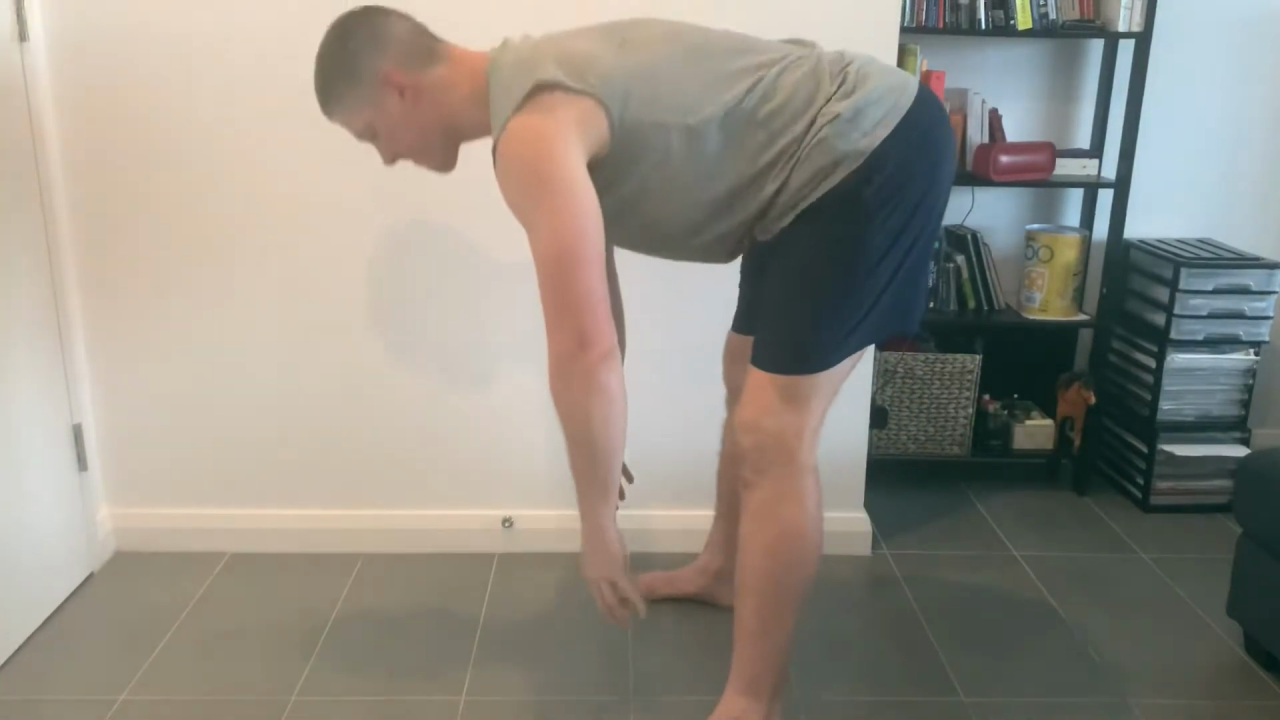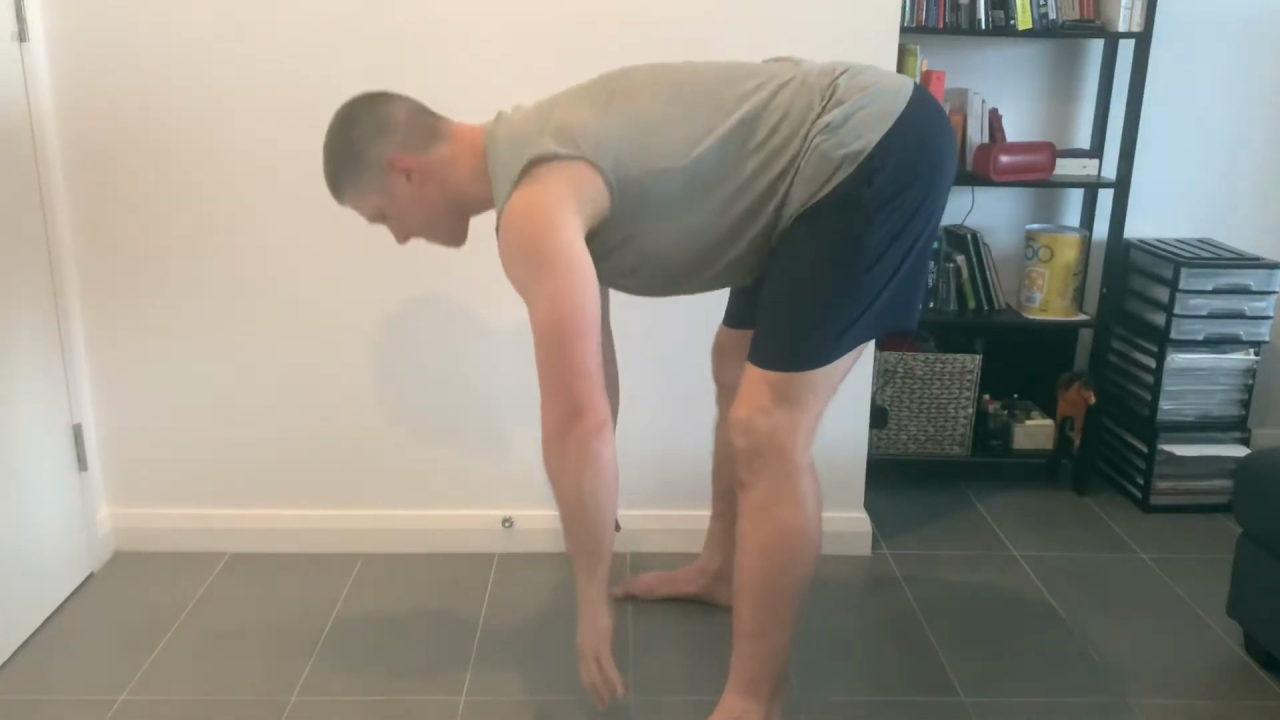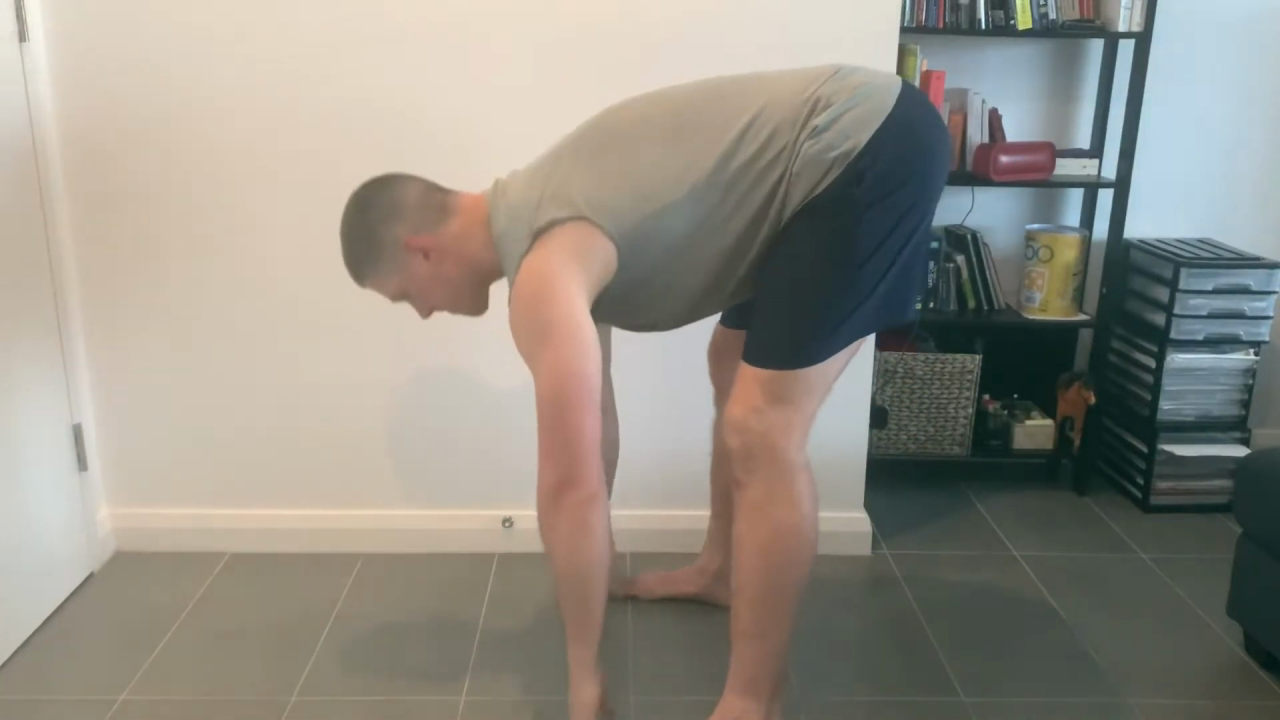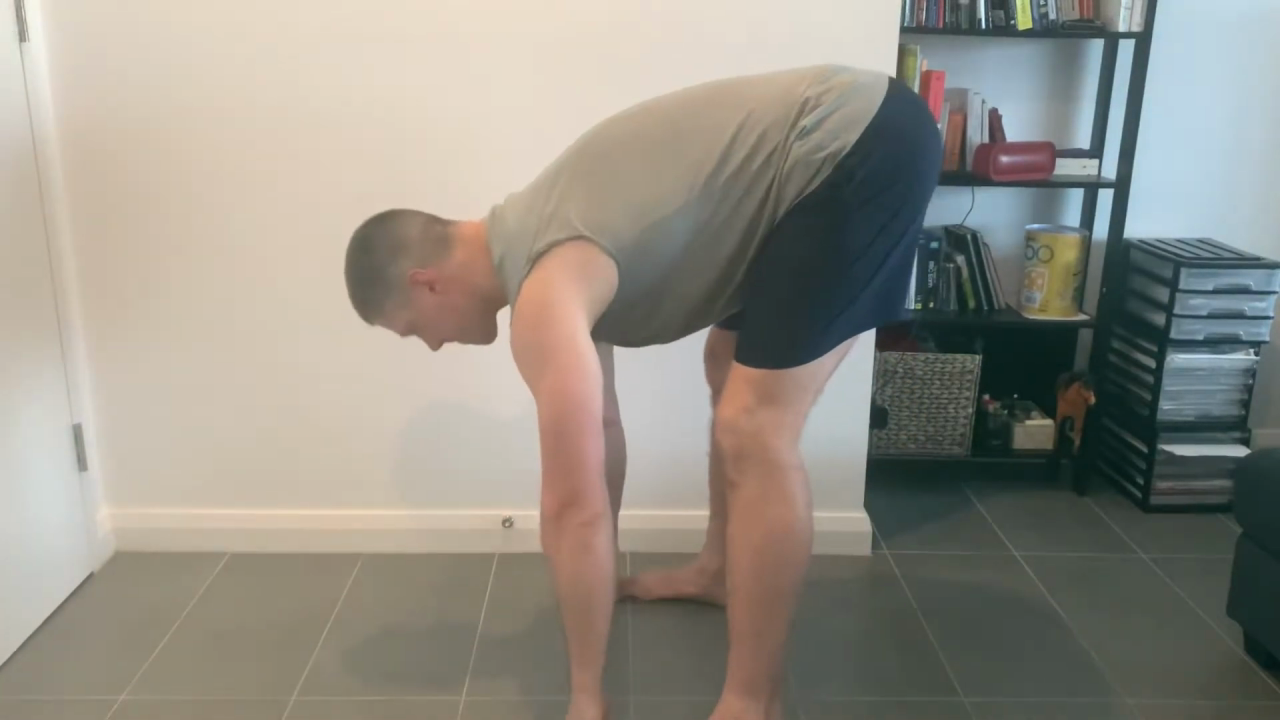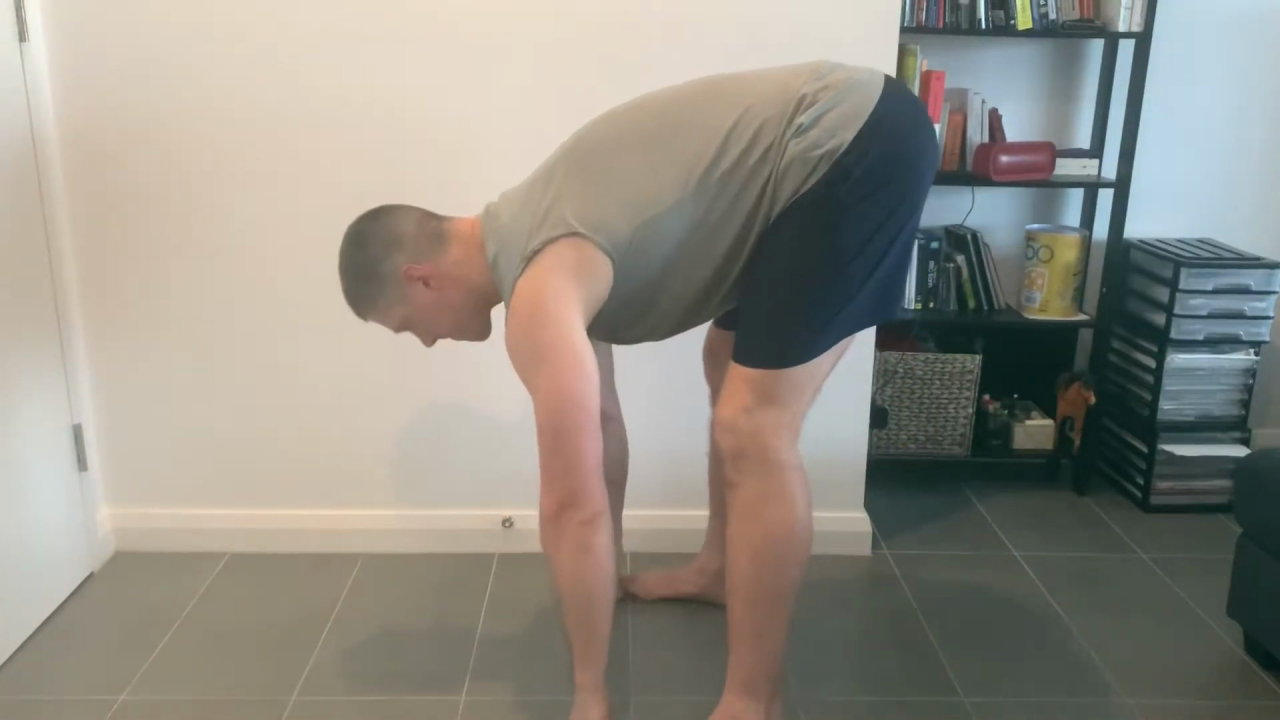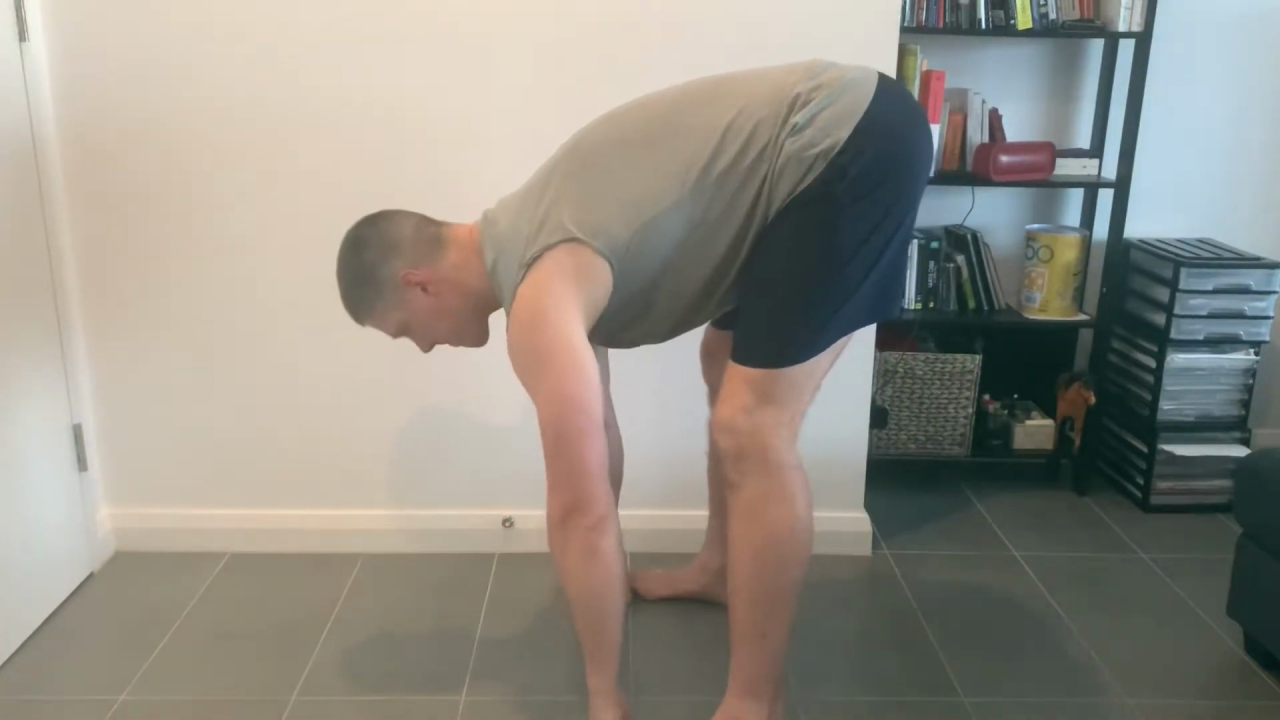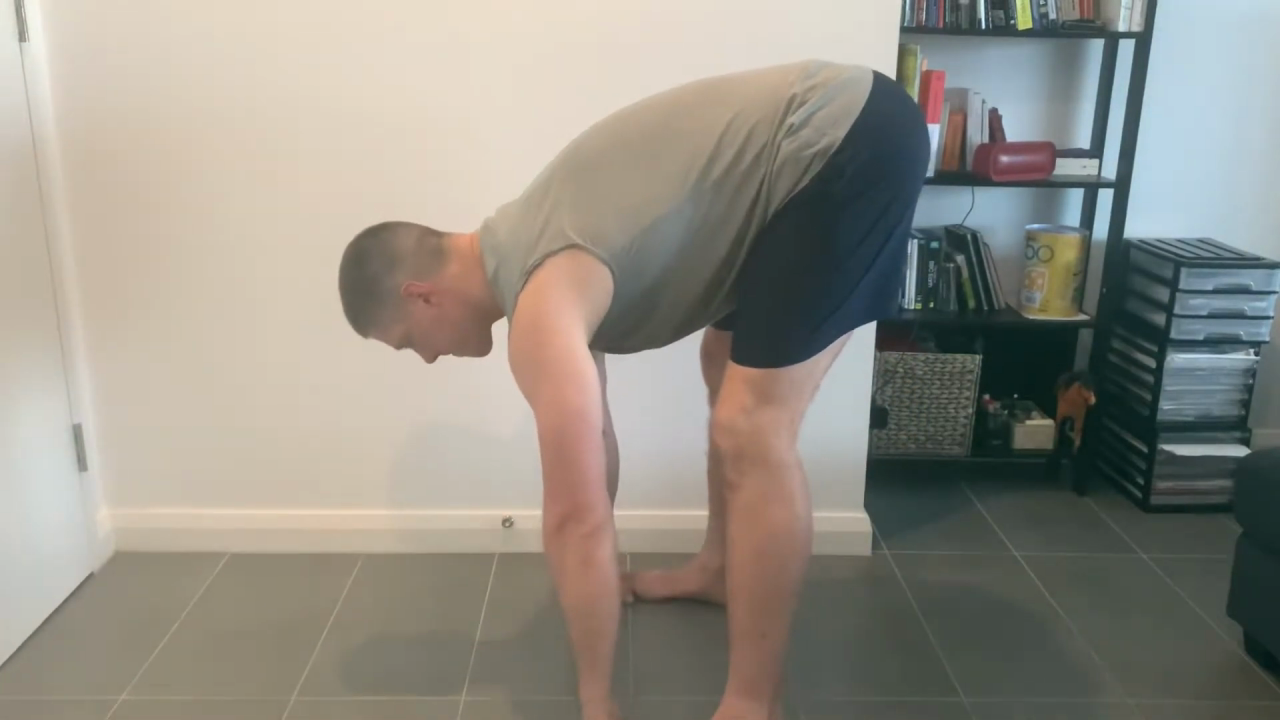
dt=0.2s
person 1, frame 1
left shoulder: (532, 135)
right shoulder: (528, 89)
left elbow: (585, 352)
right elbow: (597, 299)
left wrist: (597, 521)
right wrist: (599, 443)
left hip: (876, 153)
right hip: (852, 142)
left knee: (772, 434)
right knee: (747, 375)
right ankle: (724, 568)
person 1, frame 2
left shoulder: (532, 204)
right shoulder: (531, 159)
left elbow: (575, 421)
right elbow: (590, 360)
left wrist: (591, 595)
right wrist: (594, 500)
left hip: (876, 151)
right hip: (860, 133)
left knee: (767, 432)
right knee: (737, 371)
right ankle: (723, 570)
person 1, frame 3
left shoulder: (543, 271)
right shoulder: (533, 221)
left elbow: (569, 490)
right elbow: (593, 408)
right wrist: (594, 561)
left hip: (871, 150)
right hip: (856, 128)
left knee: (761, 430)
right knee: (733, 369)
right ankle: (721, 568)
person 1, frame 4
left shoulder: (543, 294)
right shoulder: (536, 243)
left elbow: (573, 512)
right elbow: (600, 421)
right wrist: (604, 572)
left hip: (860, 149)
right hip: (850, 127)
left knee: (752, 431)
right knee: (731, 369)
right ankle: (719, 570)
person 1, frame 5
left shoulder: (539, 293)
right shoulder: (529, 239)
left elbow: (573, 511)
right elbow: (600, 418)
right wrist: (607, 568)
left hip: (857, 146)
right hip: (847, 122)
left knee: (752, 431)
right knee: (729, 370)
right ankle: (720, 569)
person 1, frame 6
left shoulder: (538, 300)
right shoulder: (522, 244)
left elbow: (580, 516)
right elbow: (595, 424)
right wrist: (604, 574)
left hip: (853, 146)
right hip: (839, 121)
left knee: (752, 431)
right knee: (727, 370)
right ankle: (720, 568)
person 1, frame 7
left shoulder: (540, 307)
right shoulder: (521, 252)
left elbow: (577, 523)
right elbow: (591, 433)
right wrist: (600, 577)
left hip: (848, 144)
right hip: (835, 122)
left knee: (751, 431)
right knee: (727, 369)
right ankle: (719, 568)
